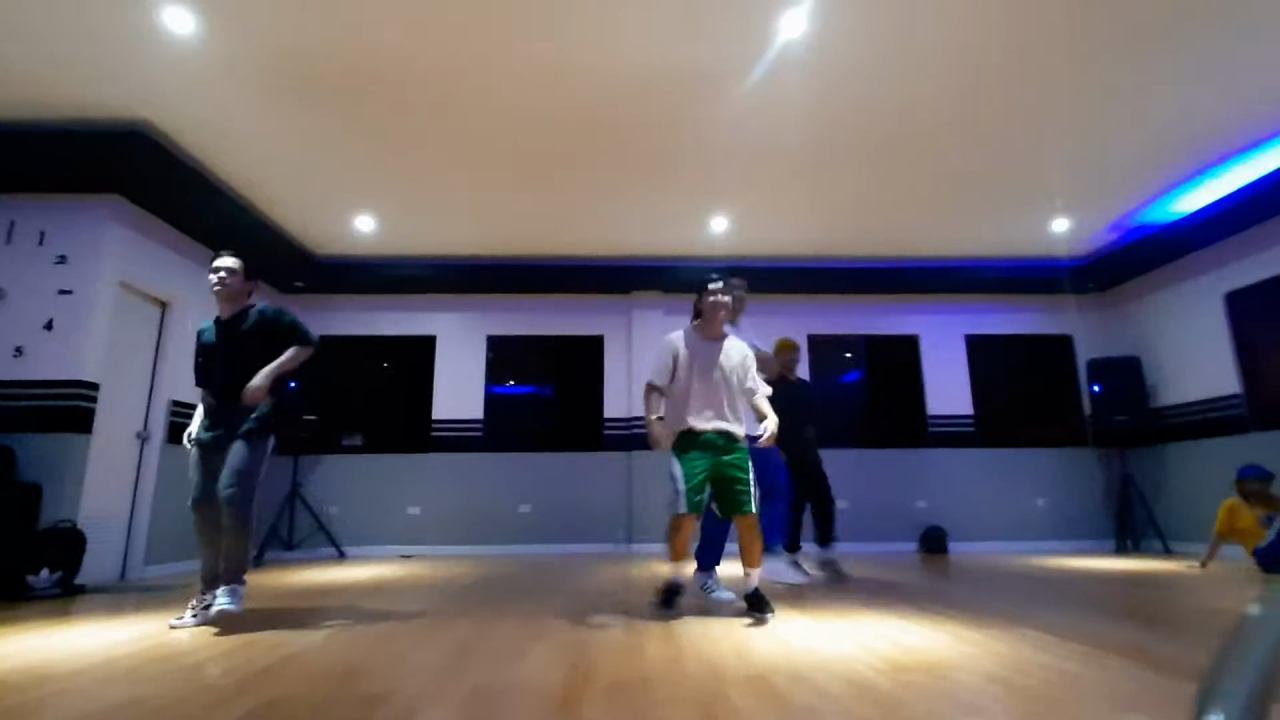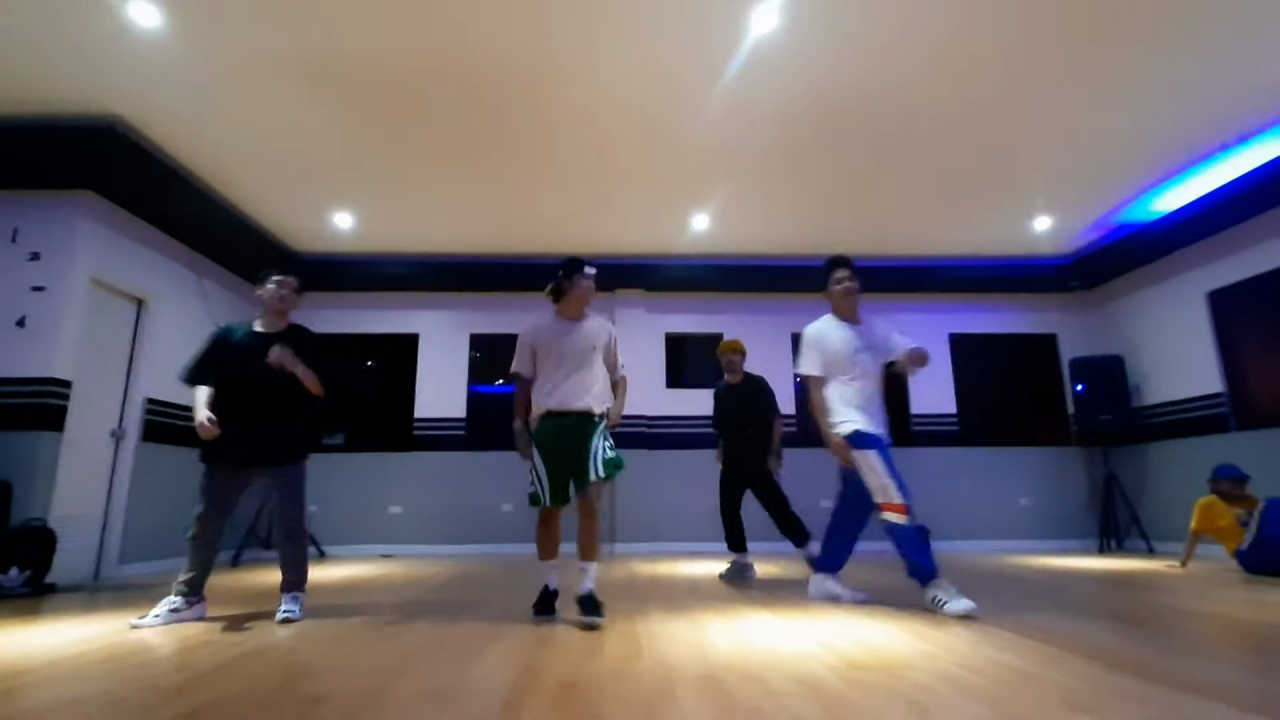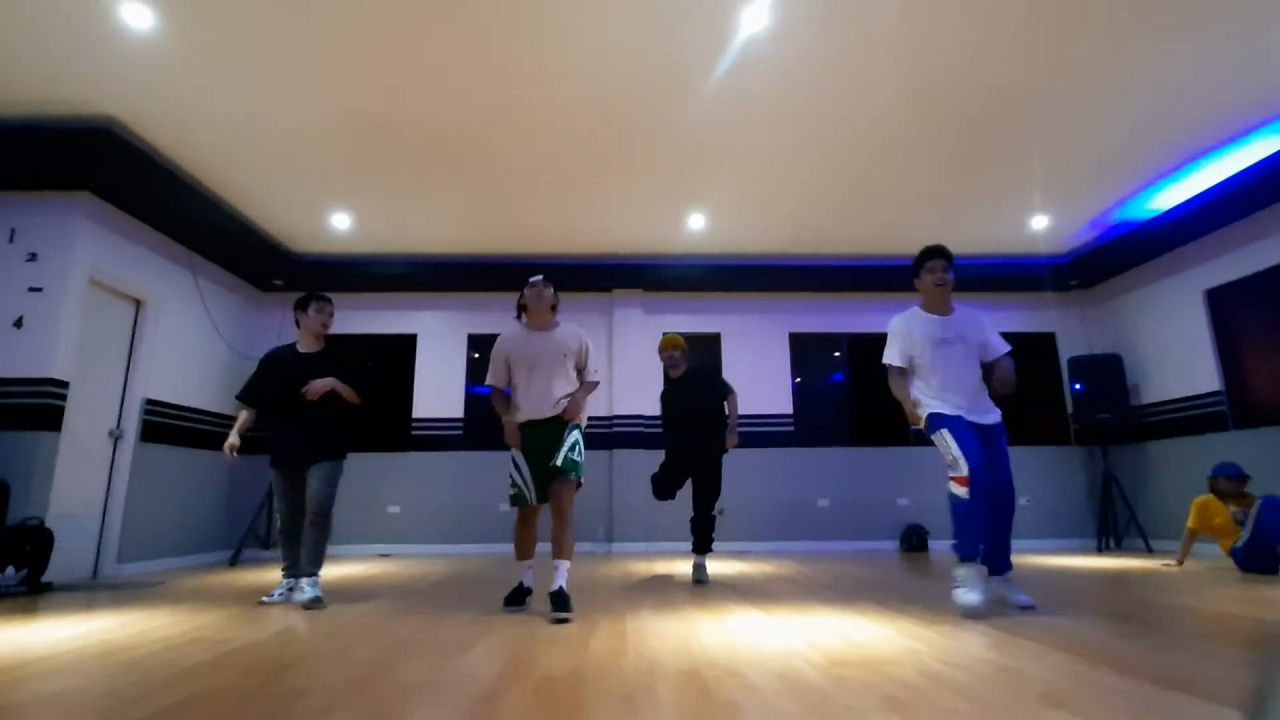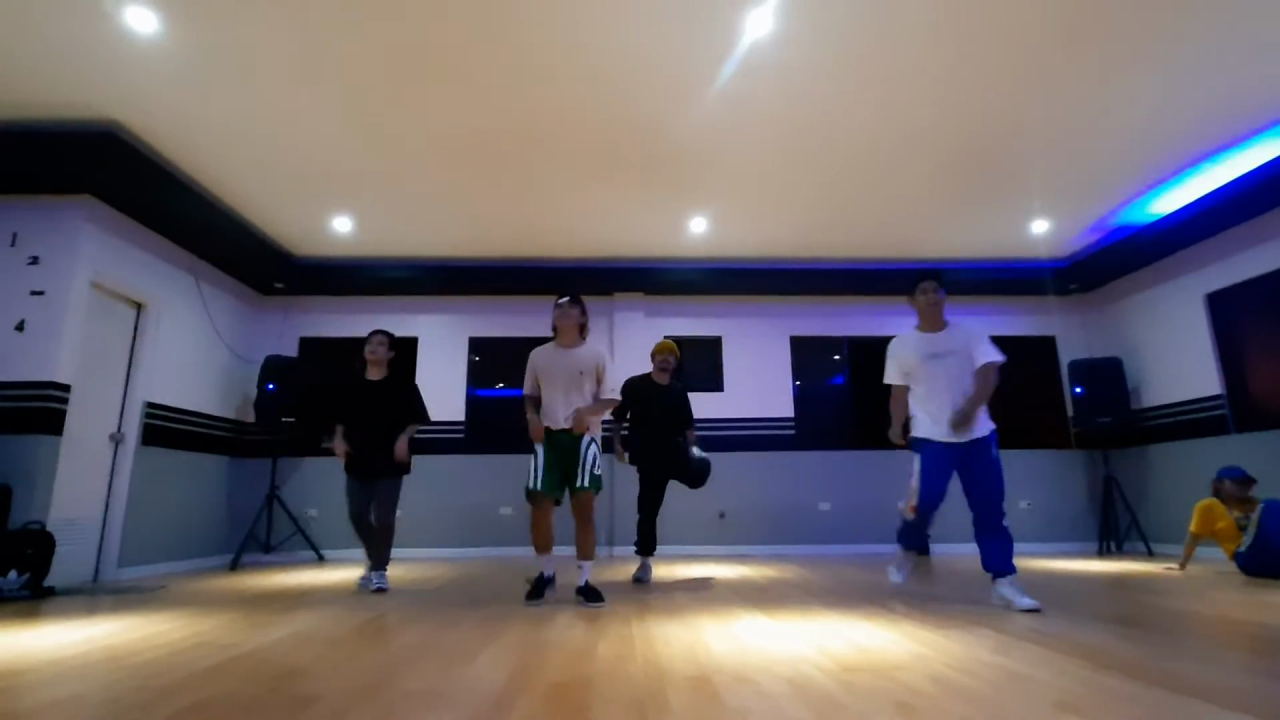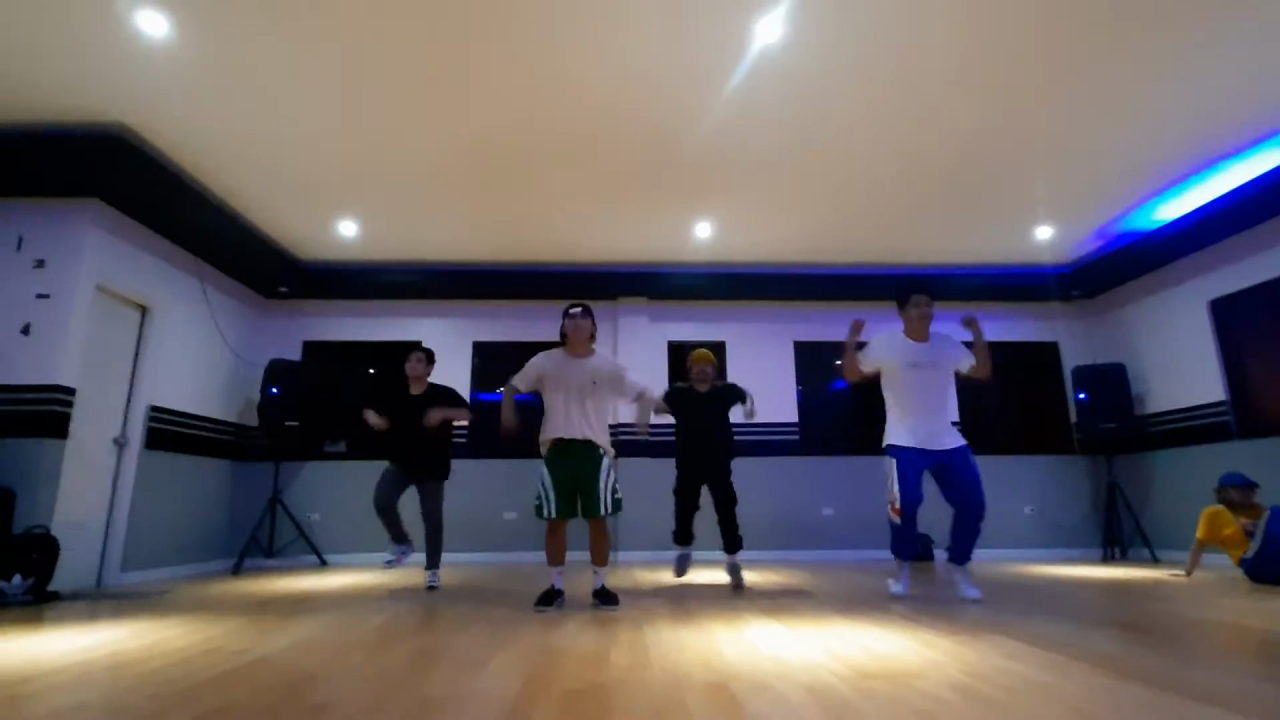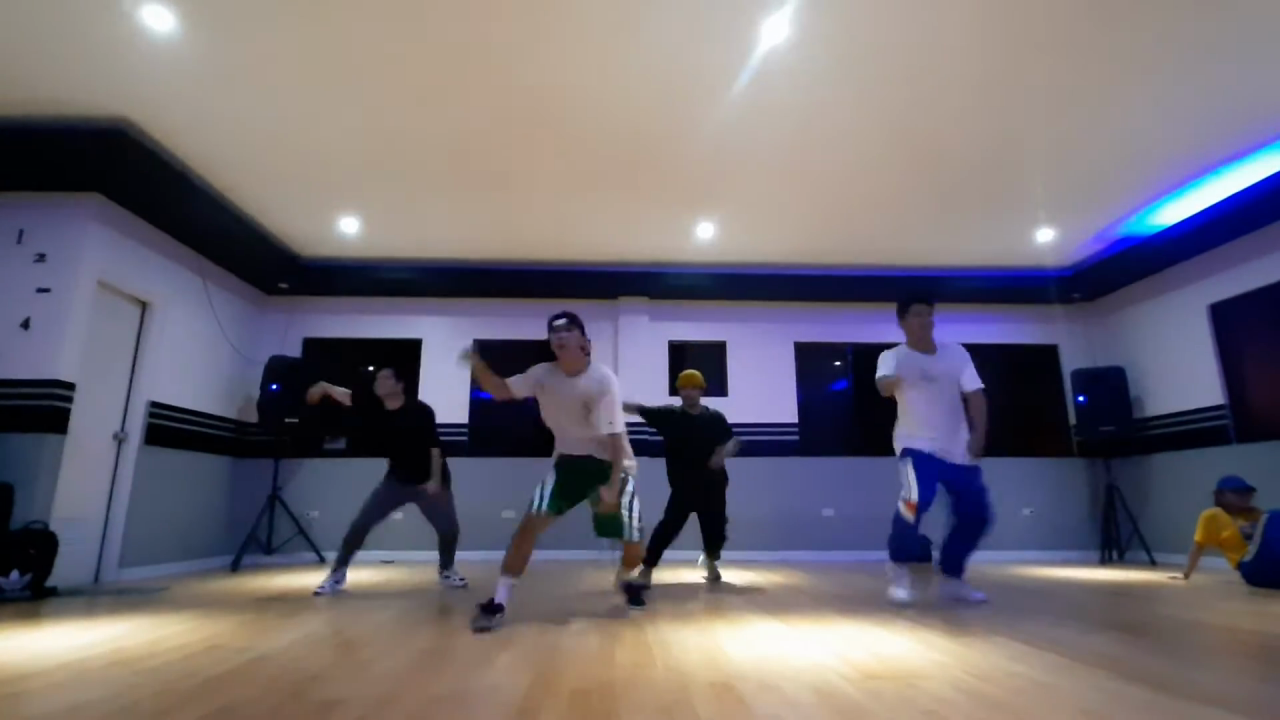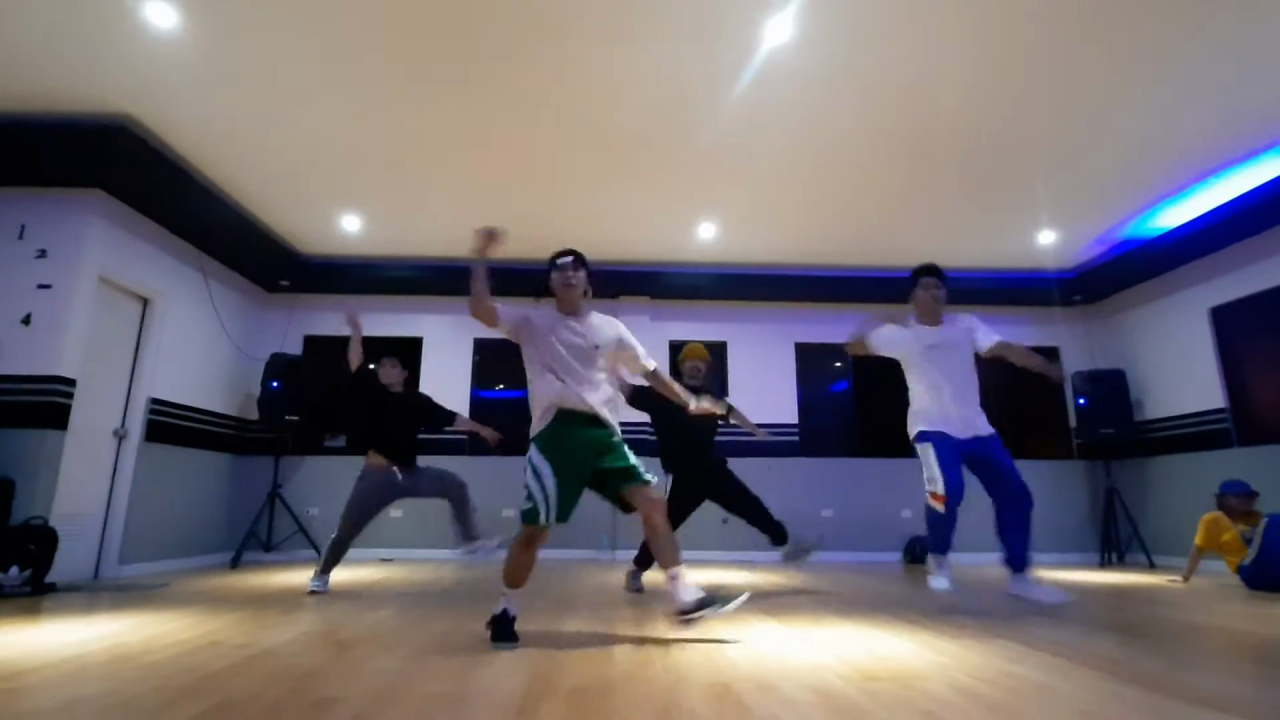
dt=0.7s
person 1, frame 1
left shoulder: (740, 350)
right shoulder: (675, 343)
left elbow: (756, 393)
right elbow: (654, 388)
left wrist: (770, 417)
right wrist: (653, 420)
left hip: (731, 440)
right hip: (690, 440)
left knee: (747, 517)
right knee: (684, 514)
left ankle: (753, 589)
right ankle: (676, 579)
person 1, frame 2
left shoulder: (604, 330)
right shoulder: (535, 333)
left elbow: (618, 374)
right elbow: (523, 380)
left wrist: (618, 405)
right wrist: (520, 426)
left hip: (590, 420)
right hip: (549, 424)
left knee: (589, 500)
right knee: (549, 508)
left ankle: (588, 591)
right ankle: (550, 586)
person 1, frame 3
left shoulder: (575, 336)
right shoulder: (506, 342)
left elbow: (592, 377)
right elbow: (498, 388)
left wrist: (579, 396)
right wrist: (507, 419)
left hip: (564, 425)
right hip: (526, 429)
left knee: (562, 501)
right knee: (527, 511)
left ankle: (559, 587)
right ankle: (524, 583)
person 1, frame 4
left shoulder: (596, 355)
right shoulder: (538, 356)
left elbow: (611, 399)
right elbow: (530, 396)
left wrist: (587, 412)
right wrist: (532, 417)
left hip: (583, 437)
right hip: (548, 437)
left knee: (583, 507)
right knee: (540, 508)
left ankle: (584, 582)
right ankle: (546, 573)
person 1, frame 5
left shoulder: (608, 365)
right shoulder: (545, 361)
left elbow: (638, 393)
right elbow: (514, 385)
left wrist: (646, 405)
right wrist: (507, 405)
left hip: (595, 449)
right hip: (557, 448)
left knee: (598, 521)
right knee: (555, 521)
left ankle: (600, 586)
right ankle: (556, 586)
person 1, frame 6
left shoulder: (603, 380)
right shoulder: (539, 374)
left elbow: (614, 435)
right elbow: (502, 390)
left wrist: (614, 484)
right wrist: (477, 364)
left hip: (608, 465)
right hip: (567, 461)
left knee: (633, 543)
right knee: (531, 525)
left ankle: (627, 578)
right ankle: (498, 602)
person 1, frame 7
left shoulder: (611, 329)
right shoulder: (532, 322)
left elbow: (649, 371)
right elbow: (481, 309)
left wrist: (691, 401)
right wrist: (481, 257)
left hip: (602, 432)
right hip: (557, 431)
left knee: (651, 503)
right knee: (535, 529)
left ankle: (686, 597)
right ankle: (504, 612)
person 2, frame 1
left shoulder: (746, 331)
left elbow: (770, 366)
left wrist: (763, 360)
left hip: (752, 429)
left knee: (779, 484)
left ankle: (771, 557)
right ankle: (705, 572)
person 2, frame 2
left shoulder: (873, 328)
right shoulder: (817, 334)
left elbow: (905, 360)
right elbow: (815, 388)
left wrist: (916, 355)
right wrist: (831, 434)
left hip: (873, 428)
right hip: (853, 430)
left knee: (853, 509)
right knee: (894, 502)
left ankle: (823, 577)
right ankle: (933, 586)
person 2, frame 3
left shoulder: (973, 319)
right shoulder: (904, 324)
left elbow: (1000, 358)
right elbow: (895, 375)
left wrist: (1005, 372)
right wrist: (910, 404)
left hip: (986, 416)
right hip: (942, 414)
left knee: (1002, 496)
right knee: (970, 472)
left ankle: (998, 576)
right ankle: (967, 571)
person 2, frame 4
left shoulder: (971, 335)
right shoulder: (901, 345)
left elbow: (989, 373)
right elbow: (900, 392)
left wrist: (972, 406)
right wrist: (896, 427)
left hip: (976, 434)
right hip: (930, 437)
left knee: (990, 506)
right knee: (926, 501)
left ankle: (1004, 582)
right ankle: (907, 552)
person 2, frame 5
left shoulder: (948, 345)
right shoulder: (884, 345)
left elbow: (982, 371)
right elbow: (851, 374)
left wrist: (978, 336)
right wrist: (852, 342)
left hip: (947, 442)
right hip: (904, 442)
left knee: (972, 505)
right knee: (906, 503)
left ankle: (959, 567)
right ankle: (903, 567)
person 2, frame 6
left shoulder: (957, 354)
right shoulder: (892, 358)
left elbow: (975, 398)
right elbow: (885, 388)
left wrist: (978, 437)
right wrist: (894, 381)
left hip: (958, 452)
right hip: (917, 449)
left knee: (975, 518)
right knee: (915, 504)
left ankle: (952, 579)
right ankle: (902, 570)
person 2, frame 7
left shoulder: (967, 325)
right shoulder: (899, 333)
left elbow: (1005, 349)
right elbow: (856, 347)
left wrist: (1046, 367)
right wrist: (873, 323)
left hip: (975, 429)
right hip: (934, 429)
left knee: (1016, 497)
right knee: (947, 491)
left ankle: (1020, 576)
right ankle: (938, 559)
person 3, frame 1
left shoulder: (266, 317)
right shoulder: (206, 334)
left elbow: (304, 345)
left wrist: (268, 374)
right wrist: (197, 420)
left hip: (252, 423)
right hip: (214, 427)
left knee: (234, 497)
right knee: (203, 505)
left ankle: (232, 583)
right ankle: (212, 591)
person 3, frame 2
left shoulder: (305, 342)
right shoulder: (228, 337)
left elbow: (319, 390)
right elbow: (204, 379)
left wrist: (293, 366)
right wrist: (201, 409)
left hip: (285, 449)
right hip: (231, 447)
left knee: (290, 522)
right knee: (206, 519)
left ankle: (292, 593)
right ankle: (188, 597)
person 3, frame 3
left shoulder: (337, 362)
right shoulder: (275, 359)
left elbow: (357, 400)
right elbow: (252, 400)
left wrist: (334, 384)
right wrist: (236, 431)
left hip: (326, 452)
right hip: (285, 453)
left knee: (318, 509)
right knee: (288, 518)
left ankle: (309, 579)
right ankle: (291, 578)
person 3, frame 4
left shoulder: (403, 387)
right shoulder: (354, 388)
left elbow: (417, 420)
right elbow: (342, 420)
left wrist: (404, 439)
right wrist: (339, 439)
left hip: (390, 464)
right hip: (358, 463)
left knee: (383, 517)
right knee: (357, 516)
left ankle: (378, 570)
right ankle: (374, 564)
person 3, frame 5
left shoulder: (443, 394)
right shoulder: (395, 397)
left elbow: (467, 413)
right elbow: (370, 412)
left wrist: (443, 413)
right wrist: (373, 418)
left hip: (432, 466)
right hip: (400, 463)
left knee: (432, 519)
right knee: (381, 500)
left ankle: (432, 570)
right ankle: (402, 544)
person 3, frame 6
left shoulder: (420, 411)
right shoulder: (376, 413)
left elbow: (434, 445)
right elbow: (349, 398)
left wrist: (435, 479)
right wrist: (325, 387)
left hip: (429, 482)
right hip: (397, 481)
left knee: (449, 528)
right knee: (360, 526)
left ankle: (446, 571)
right ankle: (337, 575)
person 3, frame 7
left shoulder: (417, 400)
right shoulder: (371, 393)
left elbow: (449, 418)
right elbow: (356, 362)
left wrist: (479, 428)
right wrist: (357, 332)
left hip: (409, 474)
right hip: (377, 474)
left knee: (457, 487)
right knee: (347, 529)
left ankle: (470, 540)
right ankle: (322, 574)
person 4, frame 1
left shoulder: (804, 386)
right shoulder: (771, 385)
left wrist: (812, 447)
left hip: (807, 454)
right hip: (785, 456)
left knee: (824, 502)
right knee: (795, 506)
left ankle: (827, 557)
right ankle: (792, 559)
person 4, frame 2
left shoulder: (757, 385)
right shoulder: (719, 392)
left elbow: (776, 419)
left wrist: (774, 453)
right wrist: (721, 449)
left hip: (758, 458)
right hip: (733, 459)
left knee: (777, 507)
right knee: (729, 509)
left ankle: (808, 550)
right ankle: (741, 561)
person 4, frame 3
left shoulder: (703, 376)
right shoulder: (667, 391)
left elbow: (730, 395)
left wrist: (732, 428)
right wrist: (670, 450)
left hip: (709, 450)
right hip: (680, 452)
left knee: (704, 506)
right knee: (660, 488)
left ankle: (700, 560)
person 4, frame 4
left shoulder: (679, 392)
right shoulder: (634, 386)
left elbow: (687, 426)
right elbow: (618, 417)
left wrist: (691, 449)
right wrist: (617, 444)
left hip: (674, 450)
right hip: (647, 456)
right knee: (648, 508)
right ankle: (645, 562)
person 4, frame 5
left shoulder: (724, 391)
right shoulder: (679, 393)
left elbow: (744, 395)
right elbow: (660, 406)
left wrist: (749, 404)
right wrist: (660, 406)
left hip: (718, 462)
right hip: (688, 462)
left knee: (727, 510)
right knee: (684, 508)
left ankle: (732, 562)
right ankle: (684, 551)
person 4, frame 6
left shoulder: (714, 418)
right shoulder: (667, 415)
left elbow: (731, 442)
right elbow: (640, 410)
left wrist: (723, 452)
right wrist: (621, 405)
left hip: (712, 485)
right hip: (682, 487)
left knee: (716, 527)
right knee: (669, 525)
left ankle: (711, 562)
right ankle: (647, 568)
person 4, frame 7
left shoulder: (709, 394)
right shoulder: (663, 393)
left elbow: (729, 410)
right elbow: (629, 394)
left wrist: (754, 429)
left hip: (713, 468)
right hip: (685, 474)
left knee: (751, 505)
right knee: (670, 522)
left ankle: (786, 546)
right ankle: (637, 571)
